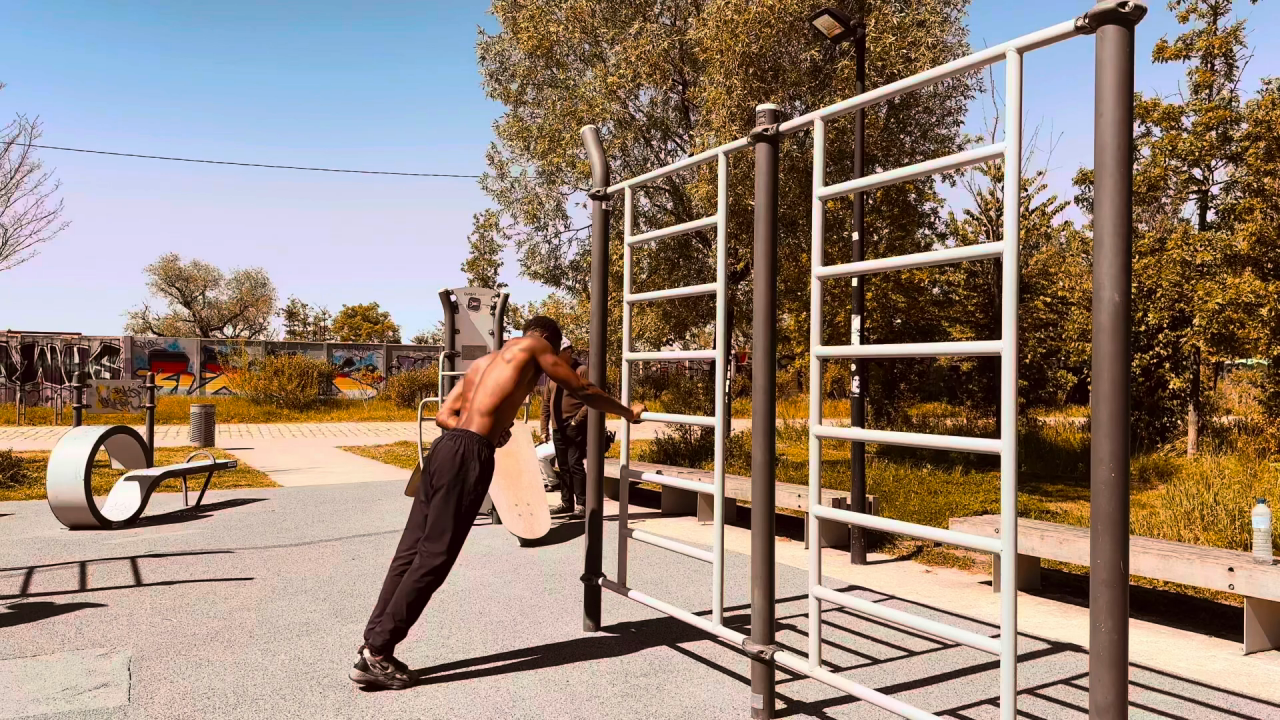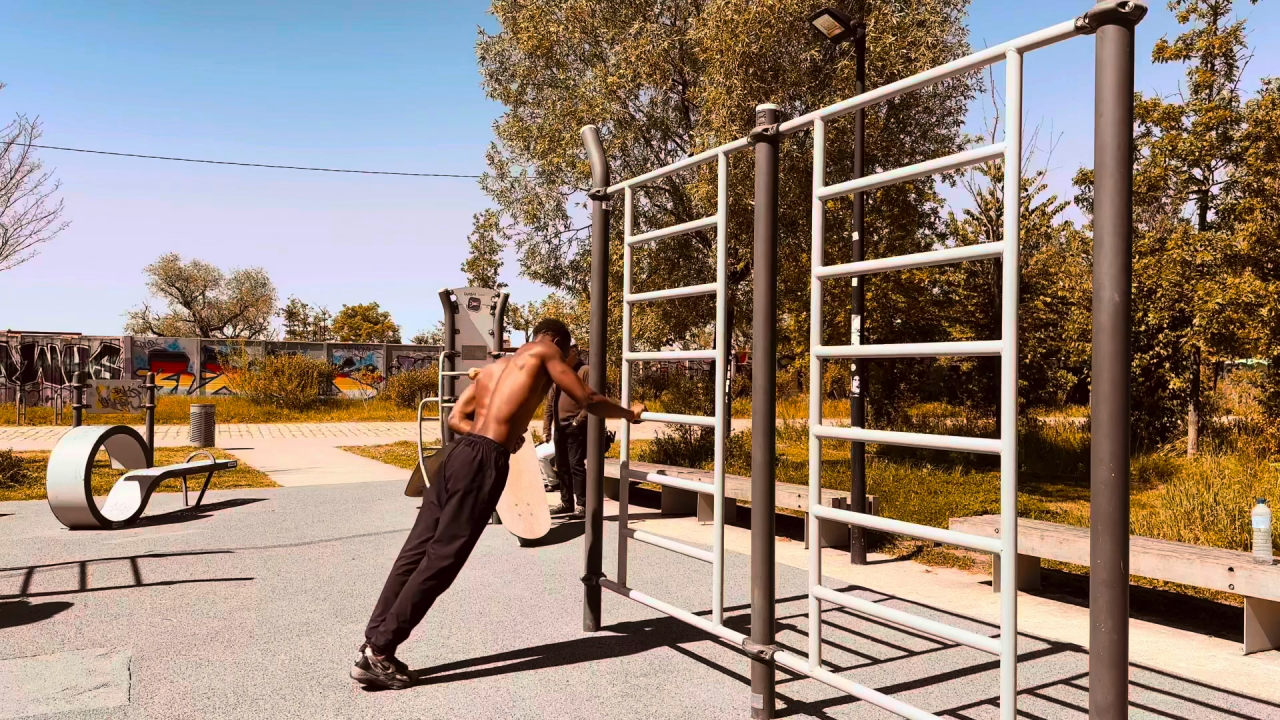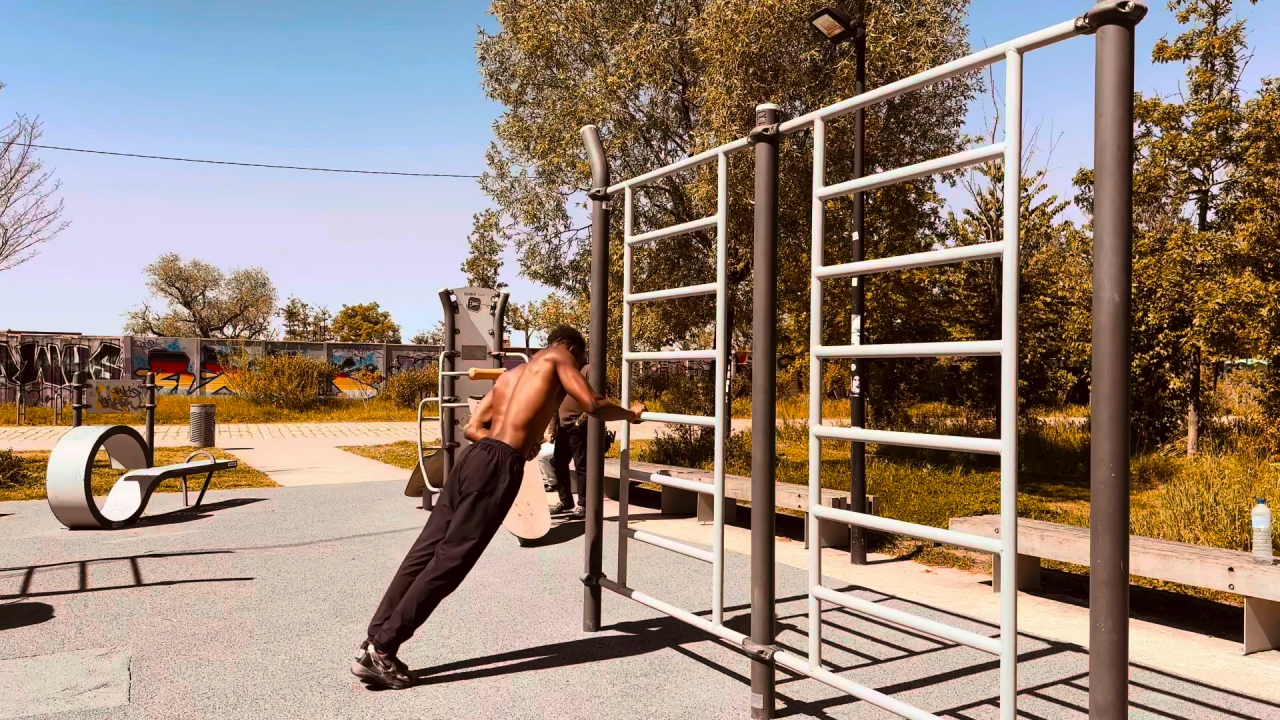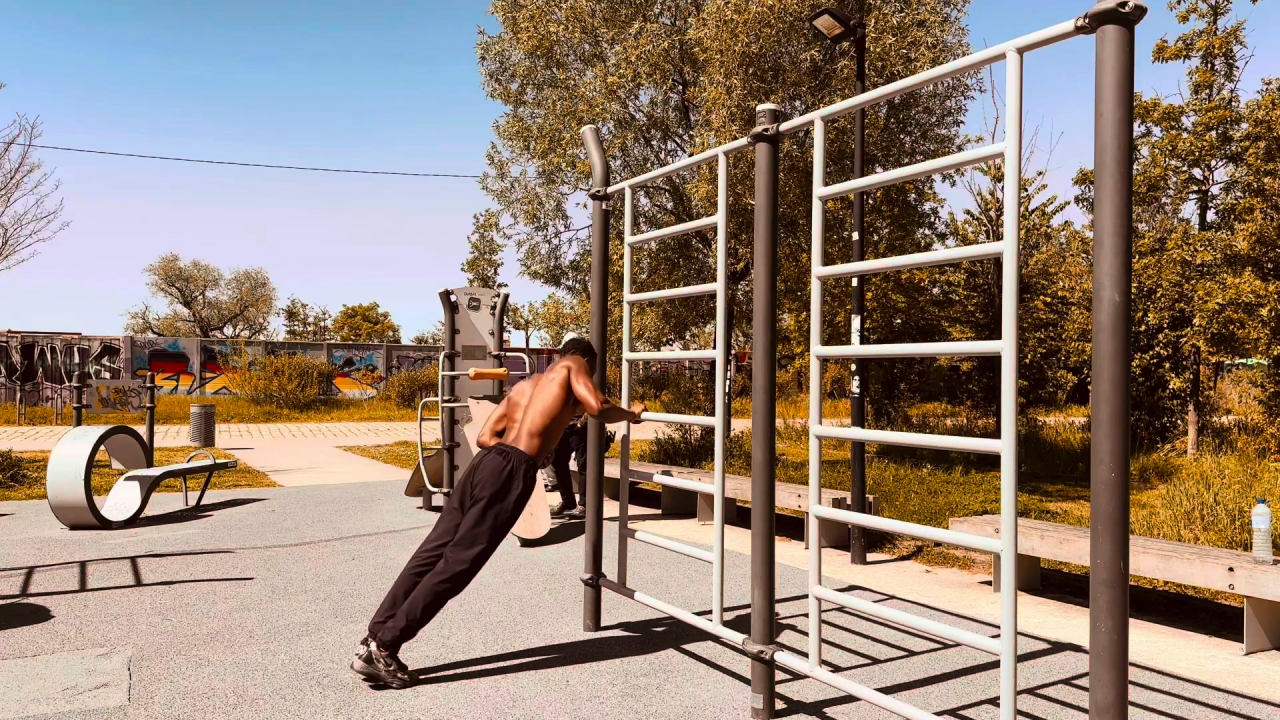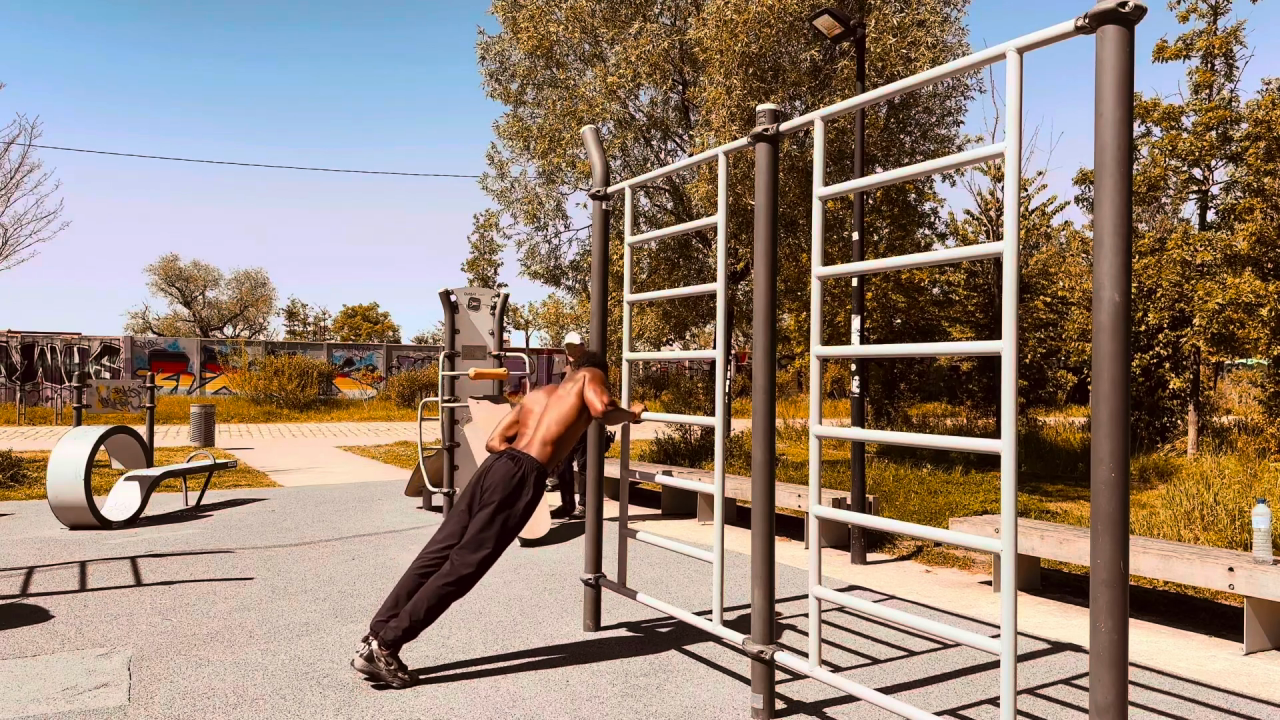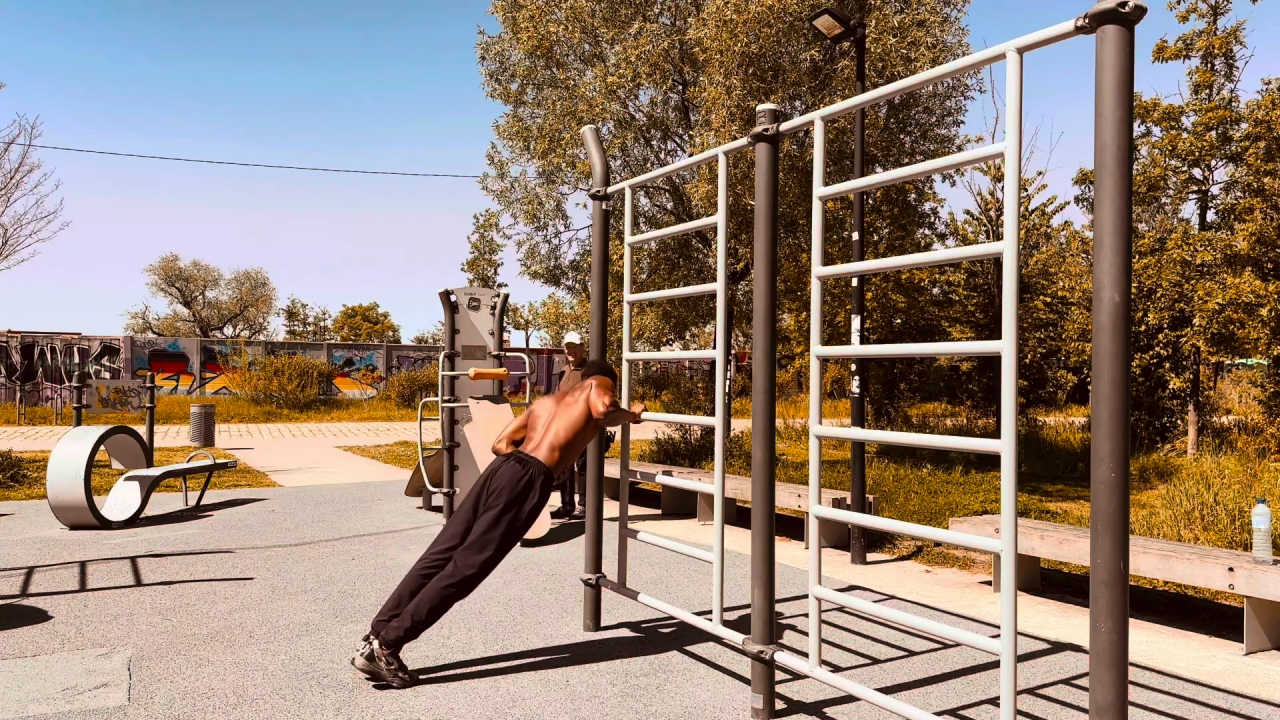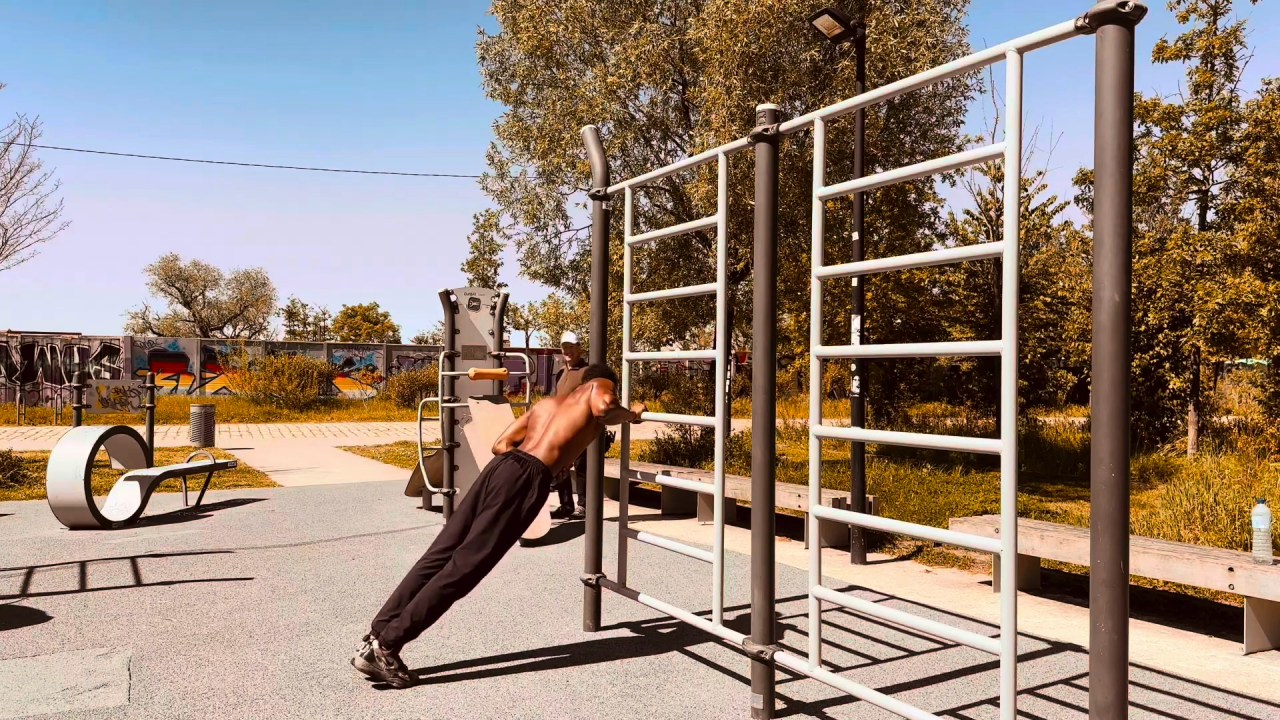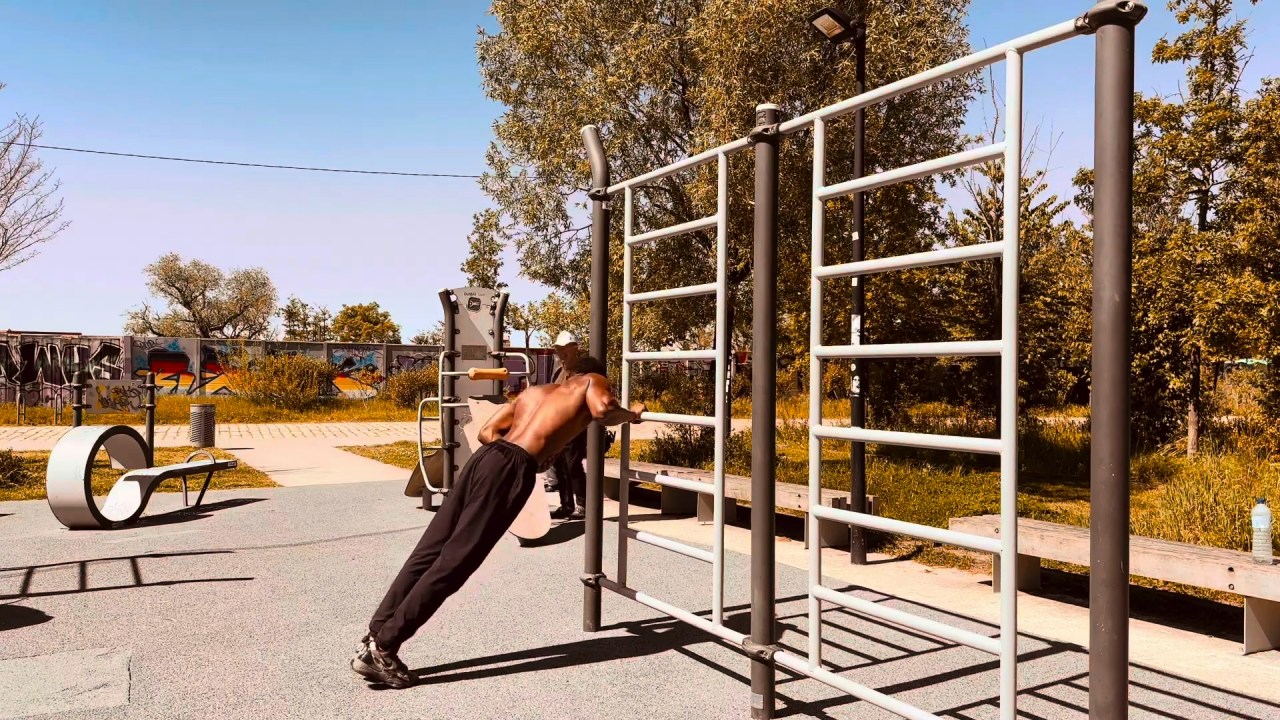
dt=0.2s
person 1, frame 1
left shoulder: (481, 362)
right shoulder: (532, 346)
right elbow: (583, 392)
right wrist: (627, 412)
left hip: (445, 448)
right hip: (468, 456)
left knee: (411, 554)
right knee: (433, 559)
left ankle: (372, 647)
right ankle: (376, 654)
person 1, frame 2
left shoulder: (494, 367)
right shoulder: (544, 352)
left elbow: (456, 419)
right elbow: (588, 401)
right wrist: (629, 413)
left hip: (460, 451)
right hip: (483, 461)
left knee: (417, 554)
right knee: (441, 561)
left ankle: (373, 646)
right ankle: (378, 653)
person 1, frame 3
left shoulder: (509, 375)
right shoulder: (557, 357)
right elbow: (593, 405)
right wrist: (631, 413)
left hip: (474, 456)
right hip: (499, 466)
left knee: (425, 554)
right knee: (449, 562)
left ankle: (374, 644)
right ankle: (381, 650)
person 1, frame 4
left shoulder: (523, 385)
right shoulder: (574, 366)
right elbow: (598, 408)
right wrist: (630, 413)
left hip: (486, 461)
right hip: (512, 472)
left knee: (431, 554)
right knee: (457, 564)
left ankle: (374, 641)
right ankle: (383, 649)
person 1, frame 5
left shoulder: (536, 394)
right shoulder: (590, 376)
right elbow: (602, 409)
right wrist: (630, 414)
left hip: (496, 466)
right hip: (522, 478)
left knee: (436, 555)
right knee: (462, 567)
left ankle: (375, 640)
right ankle: (384, 648)
person 1, frame 6
left shoulder: (545, 401)
right shoulder: (600, 383)
right elbow: (605, 411)
right wrist: (630, 414)
left hip: (502, 468)
right hip: (528, 481)
left knee: (439, 556)
right knee: (465, 568)
left ankle: (375, 639)
right ankle: (385, 648)
person 1, frame 7
left shoulder: (546, 402)
right shoulder: (601, 385)
right elbow: (604, 409)
right wrist: (630, 415)
left hip: (500, 467)
right hip: (525, 480)
left knee: (438, 557)
right knee: (464, 568)
left ankle: (375, 641)
right ankle: (384, 648)
person 1, frame 8
left shoulder: (533, 391)
right shoulder: (593, 380)
right elbow: (602, 411)
right wrist: (630, 414)
left hip: (485, 459)
right hip: (511, 471)
left knee: (428, 554)
right knee: (453, 564)
left ankle: (374, 642)
right ankle: (382, 649)
